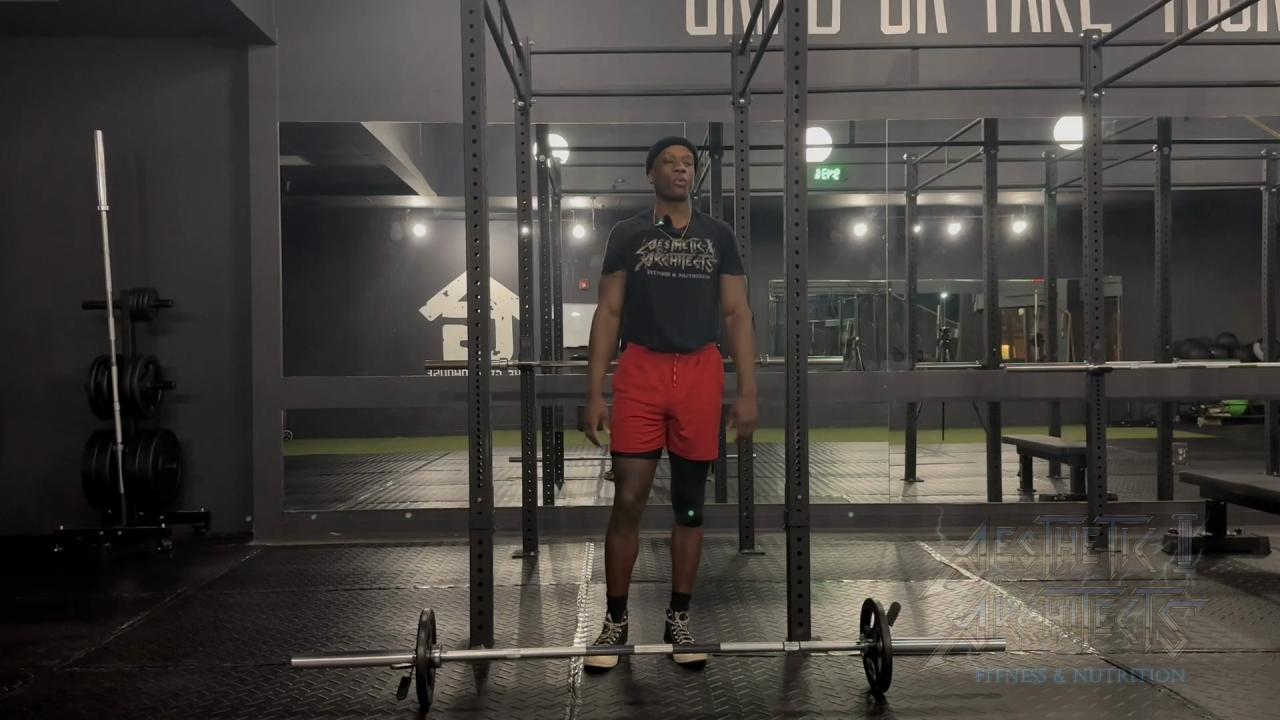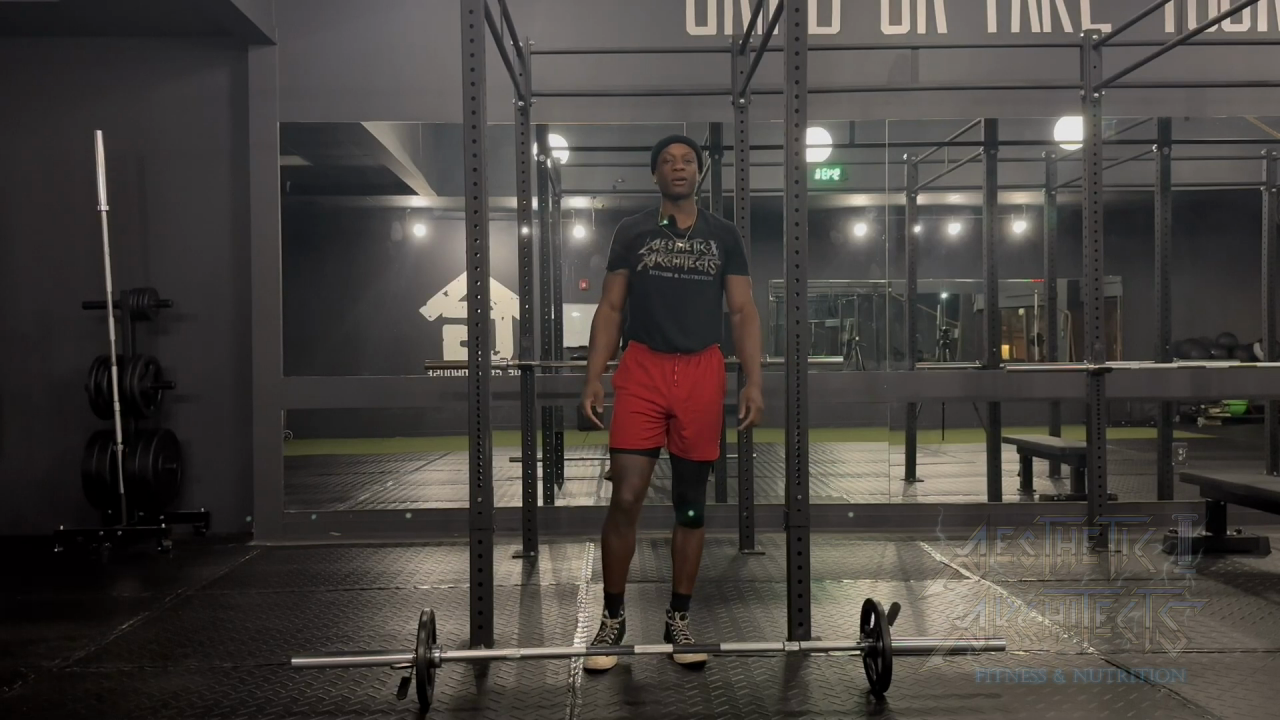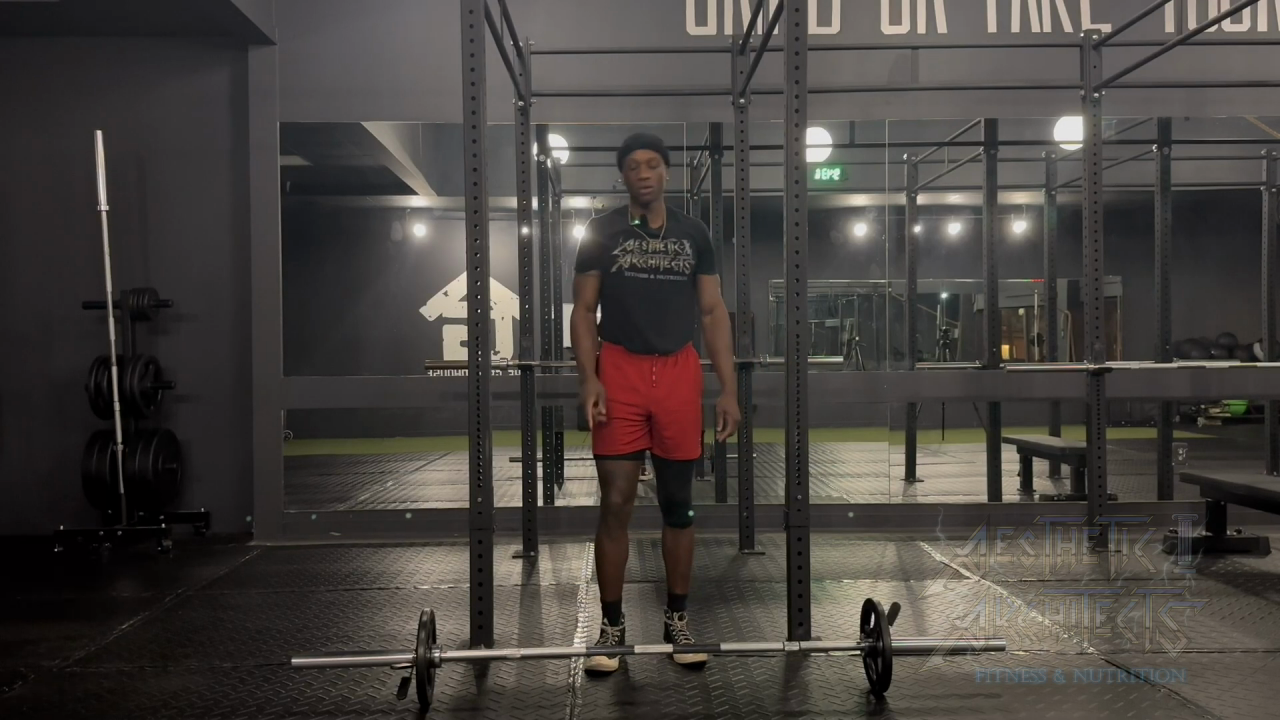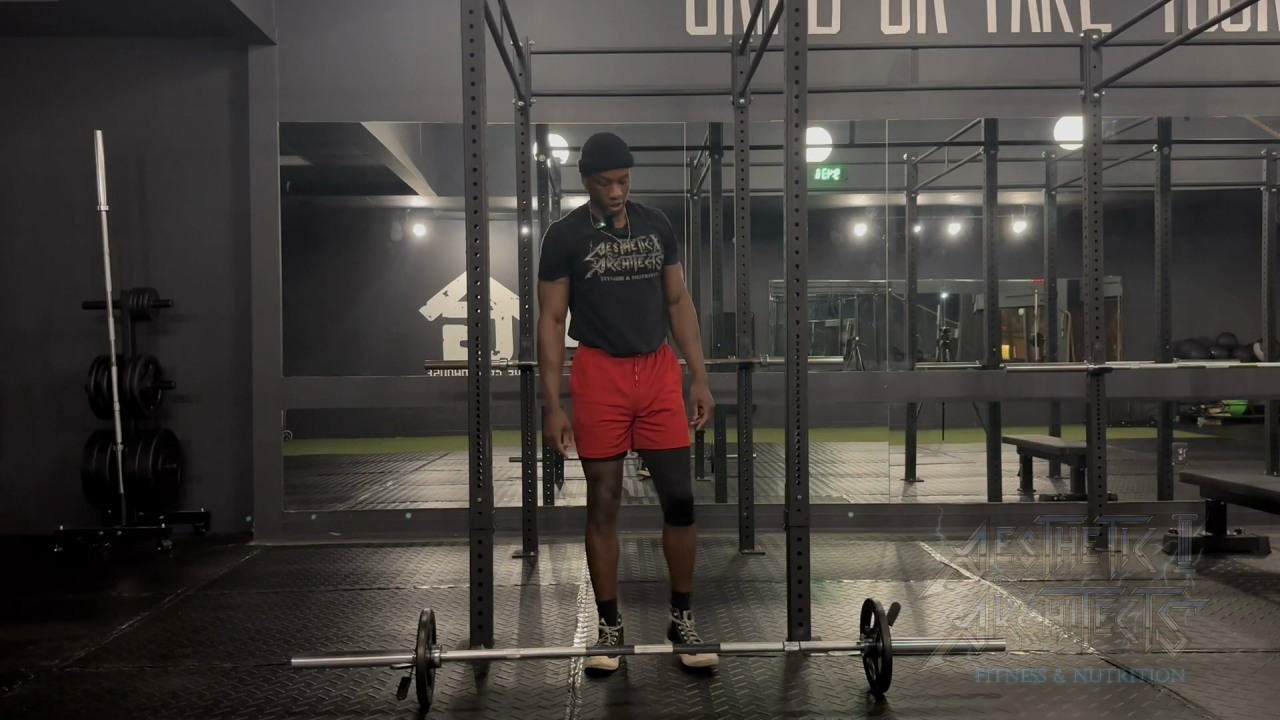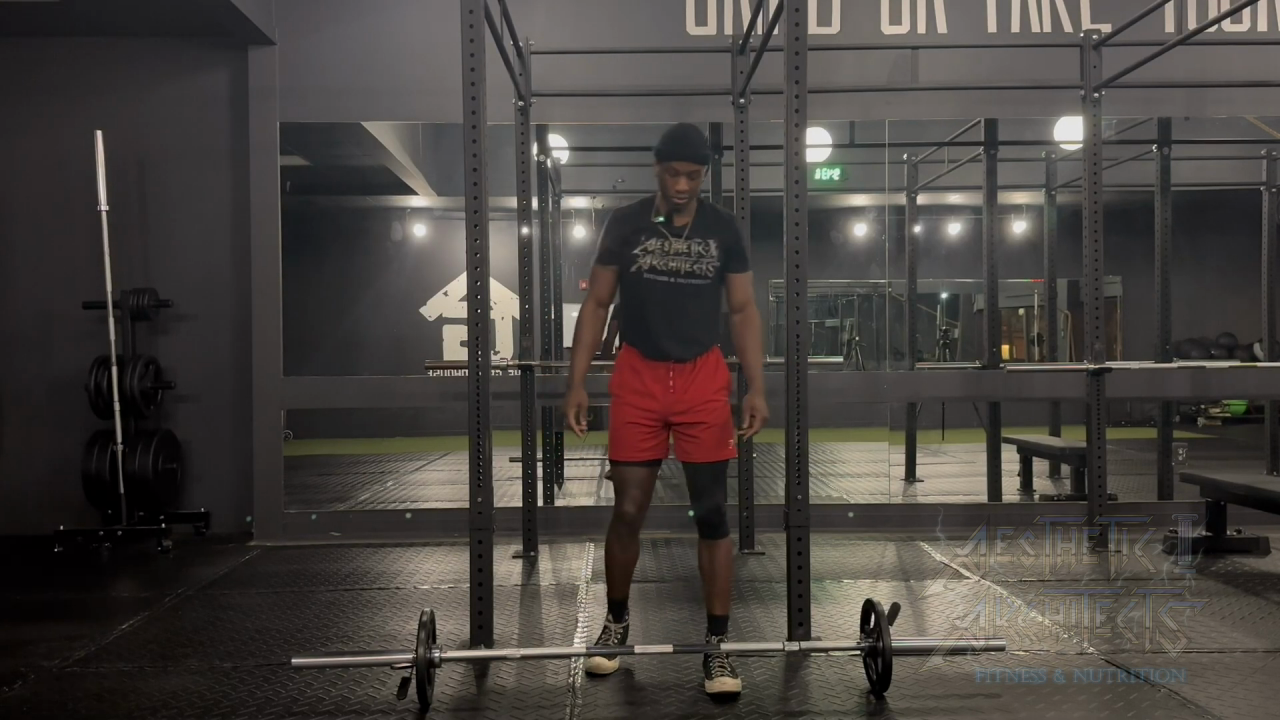
dt=0.7s
person 1, frame 1
left shoulder: (719, 236)
right shoulder: (627, 234)
left elbow: (737, 313)
right elbow: (609, 314)
left wrist: (746, 390)
right wrist: (595, 391)
left hip: (701, 375)
right hip: (641, 375)
left knee: (689, 502)
right knee: (628, 501)
left ankle: (678, 619)
right ankle: (615, 620)
person 1, frame 2
left shoulder: (724, 235)
right shoulder: (631, 232)
left elbow: (743, 311)
right elbow: (611, 308)
left wrist: (754, 381)
right wrist: (593, 377)
left hip: (702, 374)
right hip: (642, 372)
left knee: (691, 504)
right knee: (625, 500)
left ankle: (678, 618)
right ankle: (612, 617)
person 1, frame 3
left shoulder: (693, 233)
right shoulder: (601, 232)
left elbow: (712, 312)
right elbow: (583, 309)
left wrist: (728, 388)
right wrist: (590, 376)
left hip: (678, 375)
right hip: (619, 374)
left knee: (677, 503)
right knee: (616, 504)
left ankle: (677, 619)
right ankle: (612, 625)
person 1, frame 4
left shoulder: (657, 225)
right shoulder: (564, 236)
left elbow: (678, 302)
right elbow: (551, 320)
left wrist: (699, 376)
right wrist: (553, 404)
left hip: (659, 372)
right hip: (599, 375)
left knee: (679, 499)
right knee: (603, 504)
left ankle: (682, 617)
right ankle: (610, 626)
person 1, frame 5
left shoulder: (724, 228)
right shoulder: (625, 224)
left elbow: (743, 310)
right elbow: (597, 304)
left wrist: (756, 387)
right wrist: (577, 381)
left hip: (703, 379)
right hip: (638, 377)
left knee: (711, 512)
right knee: (628, 510)
left ankle: (716, 646)
right ankle: (616, 620)
